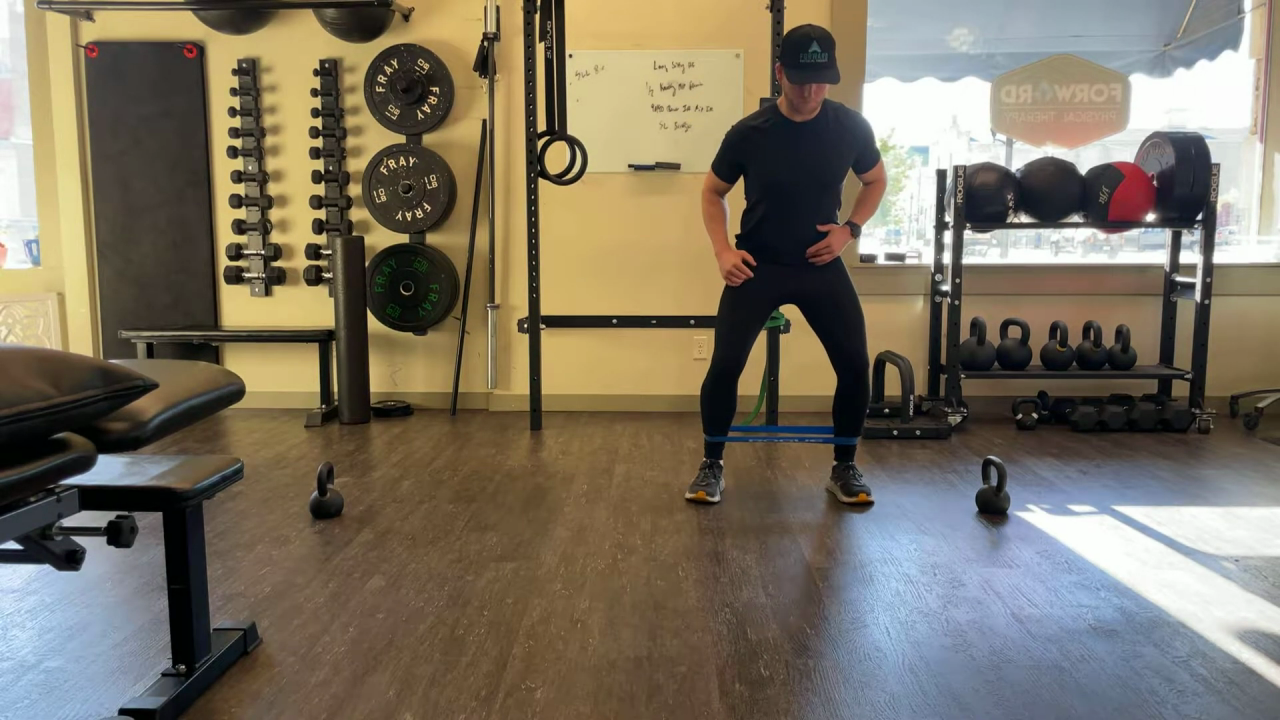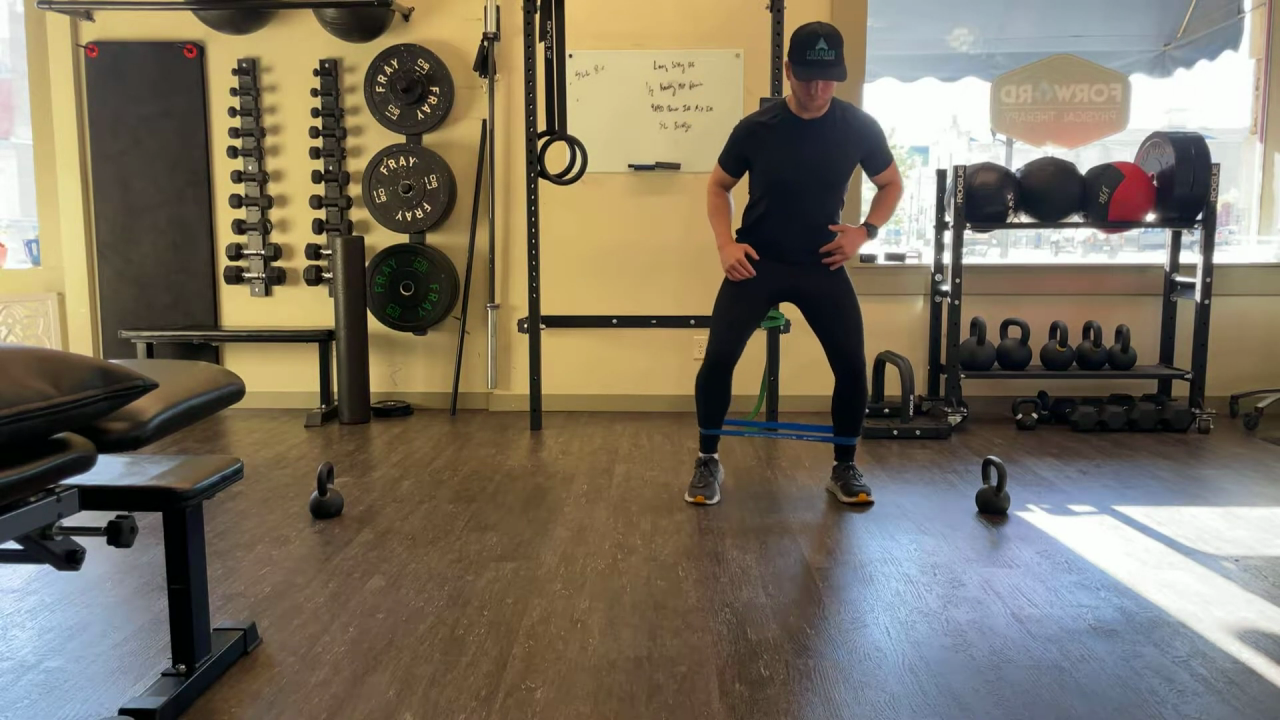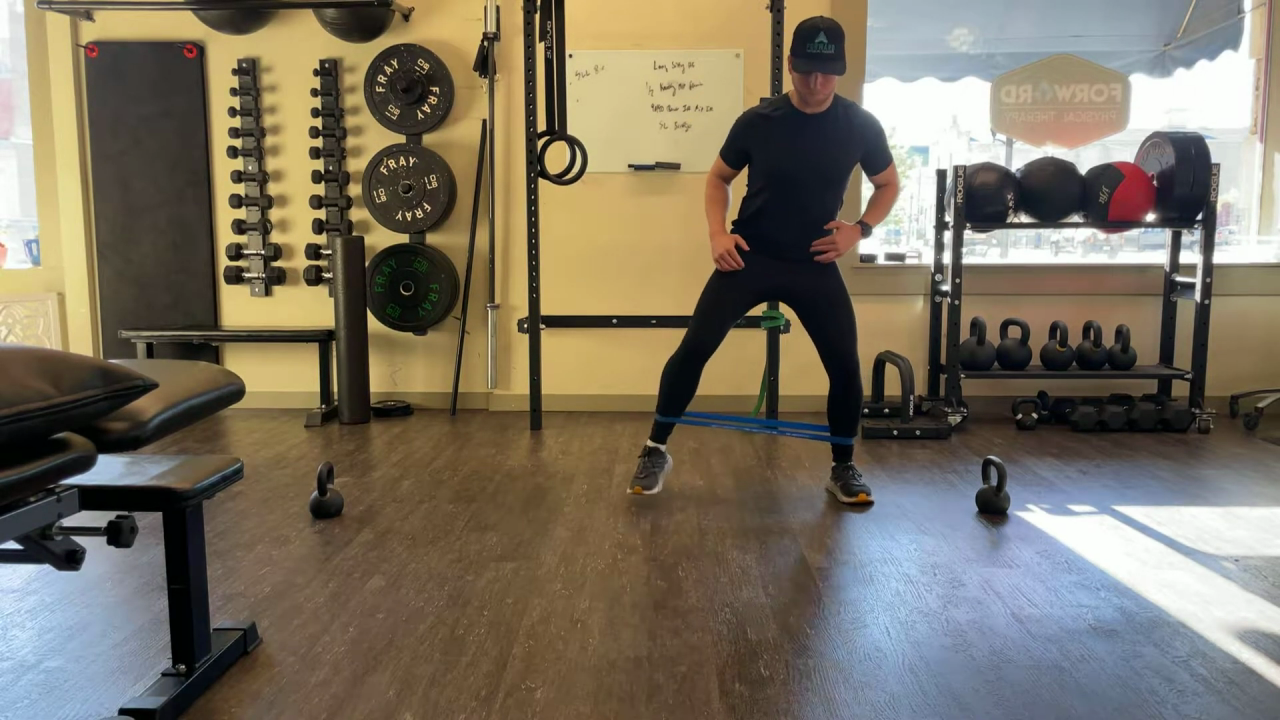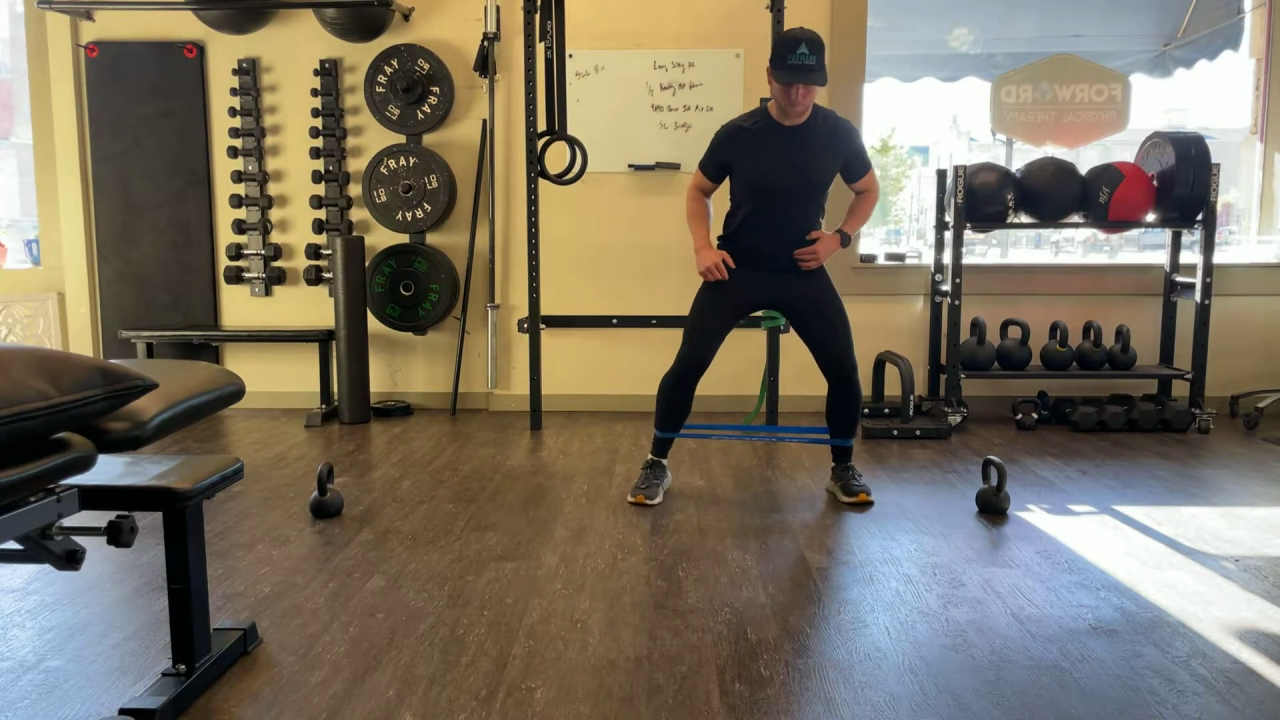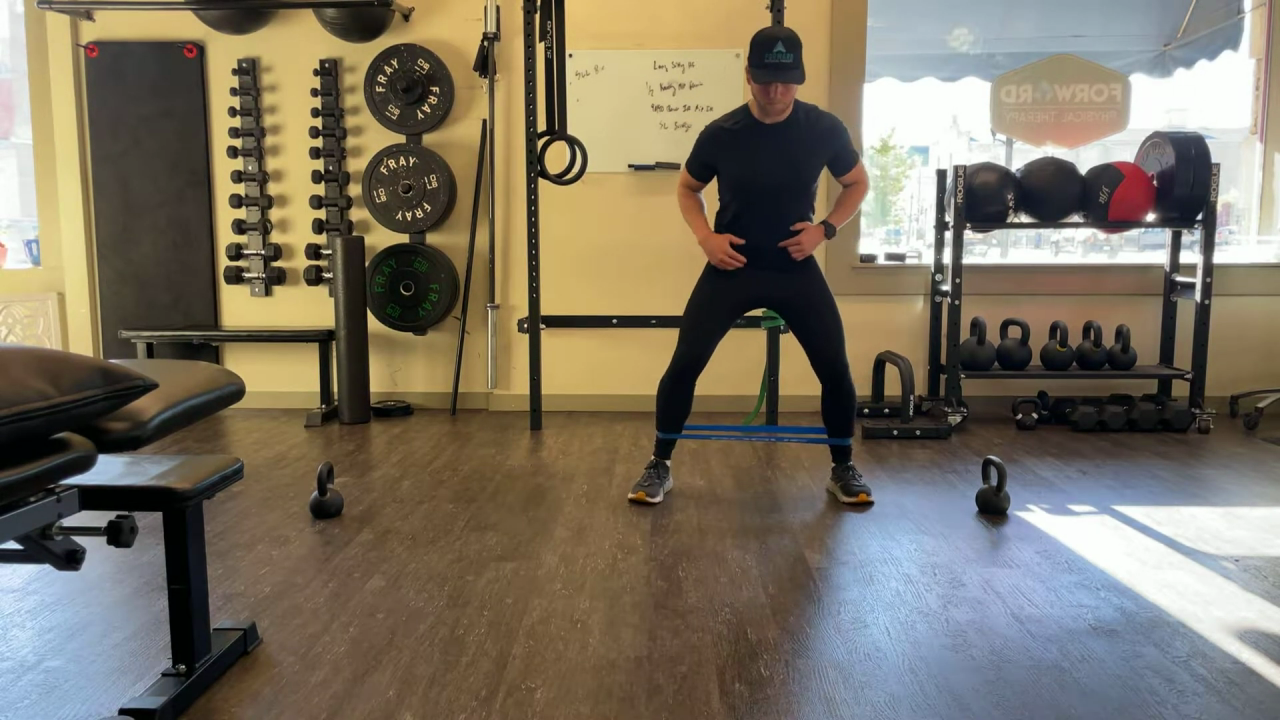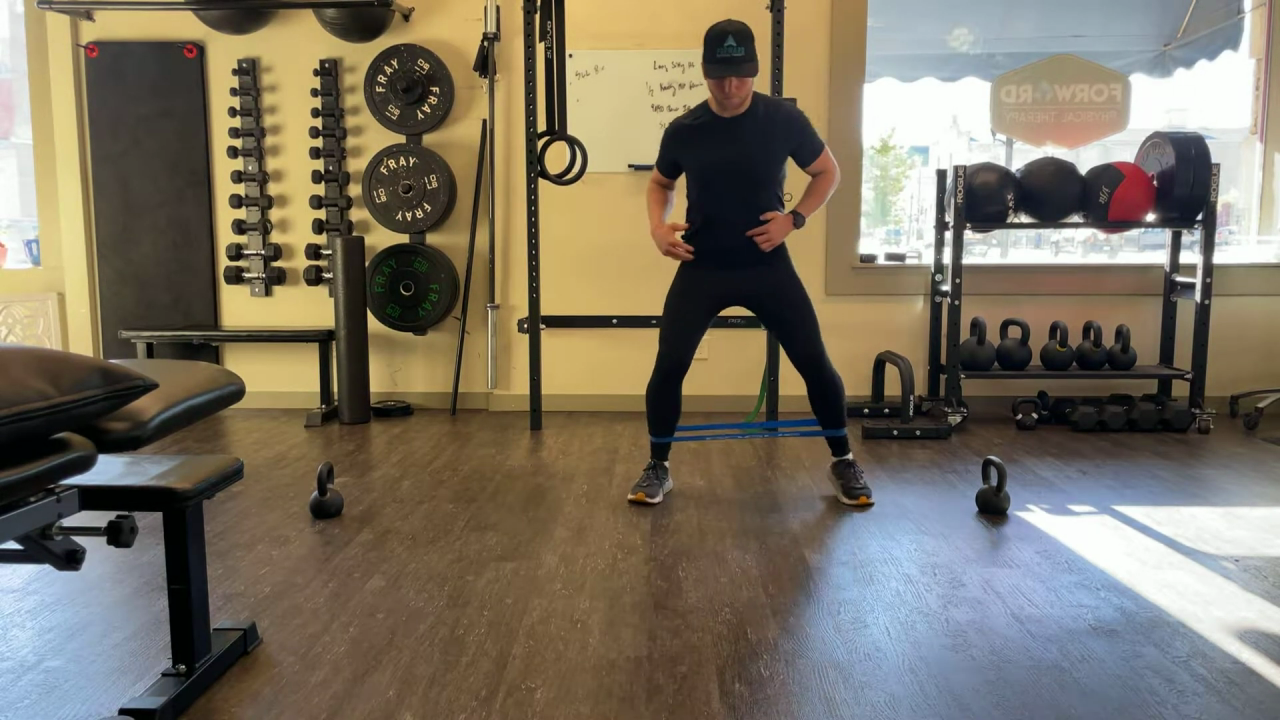
dt=0.2s
person 1, frame 1
left shoulder: (851, 127)
right shoulder: (748, 134)
left elbow: (876, 181)
right elbow: (712, 192)
left wrist: (850, 229)
right wrist: (723, 250)
left hip: (821, 265)
right hip: (758, 266)
left knee: (855, 365)
right knee: (725, 365)
left ankle: (844, 467)
right ankle: (712, 465)
person 1, frame 2
left shoulder: (859, 127)
right shoulder: (756, 128)
left elbow: (891, 184)
right elbow: (719, 186)
left wrist: (865, 230)
right wrist: (725, 243)
left hip: (823, 264)
right hip: (758, 262)
left knee: (852, 367)
right knee: (719, 356)
left ankle: (844, 468)
right ankle: (708, 460)
person 1, frame 3
left shoulder: (860, 126)
right shoulder: (757, 122)
left elbow: (889, 185)
right elbow: (718, 177)
left wrist: (860, 228)
right wrist: (718, 233)
left hip: (814, 264)
right hip: (749, 258)
left knee: (846, 366)
right knee: (694, 349)
left ankle: (843, 468)
right ankle: (656, 449)
person 1, frame 4
left shoulder: (839, 134)
right shoulder: (737, 134)
left elbow: (868, 191)
right elbow: (698, 190)
left wrist: (840, 236)
right wrist: (702, 246)
left hip: (804, 272)
right hip: (737, 270)
left knee: (844, 369)
right knee: (688, 364)
left ankle: (843, 469)
right ankle: (657, 464)
person 1, frame 5
left shoulder: (824, 129)
right shoulder: (720, 134)
left elbow: (857, 183)
right elbow: (687, 188)
left wrist: (825, 228)
right wrist: (706, 236)
left hip: (796, 270)
right hip: (732, 268)
left knee: (835, 368)
right knee: (685, 364)
left ankle: (843, 469)
right ankle: (660, 465)
person 1, frame 6
left shoulder: (784, 119)
right shoulder: (683, 131)
left elbow: (827, 172)
right elbow: (659, 183)
left wrist: (792, 218)
right wrist: (657, 225)
left hip: (767, 265)
right hip: (702, 266)
left knee: (814, 363)
right knee: (669, 367)
left ankle: (842, 462)
right ankle: (658, 467)
